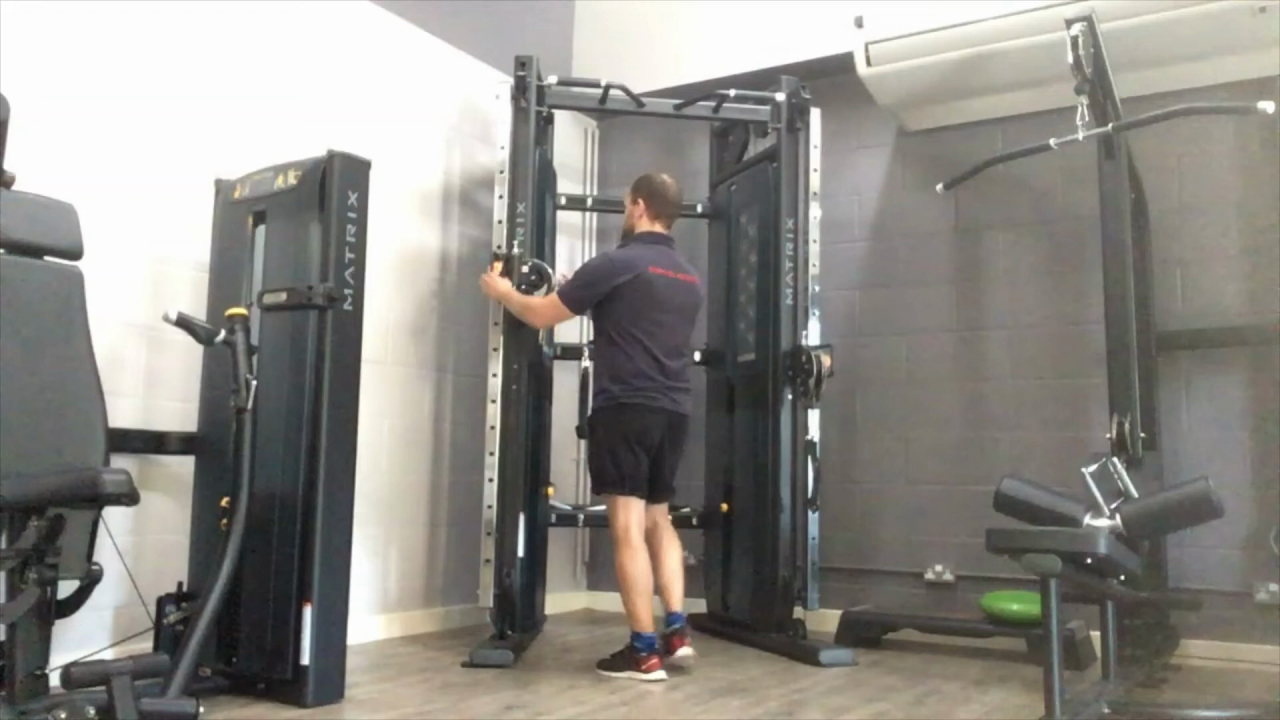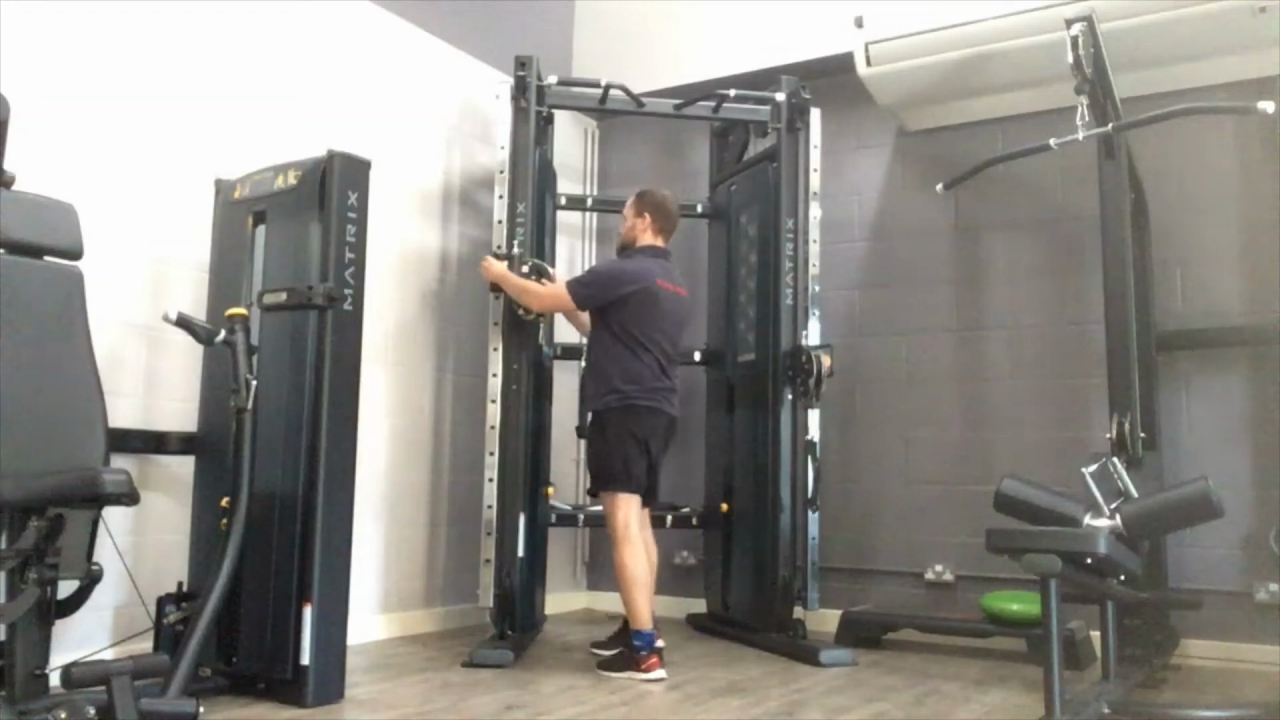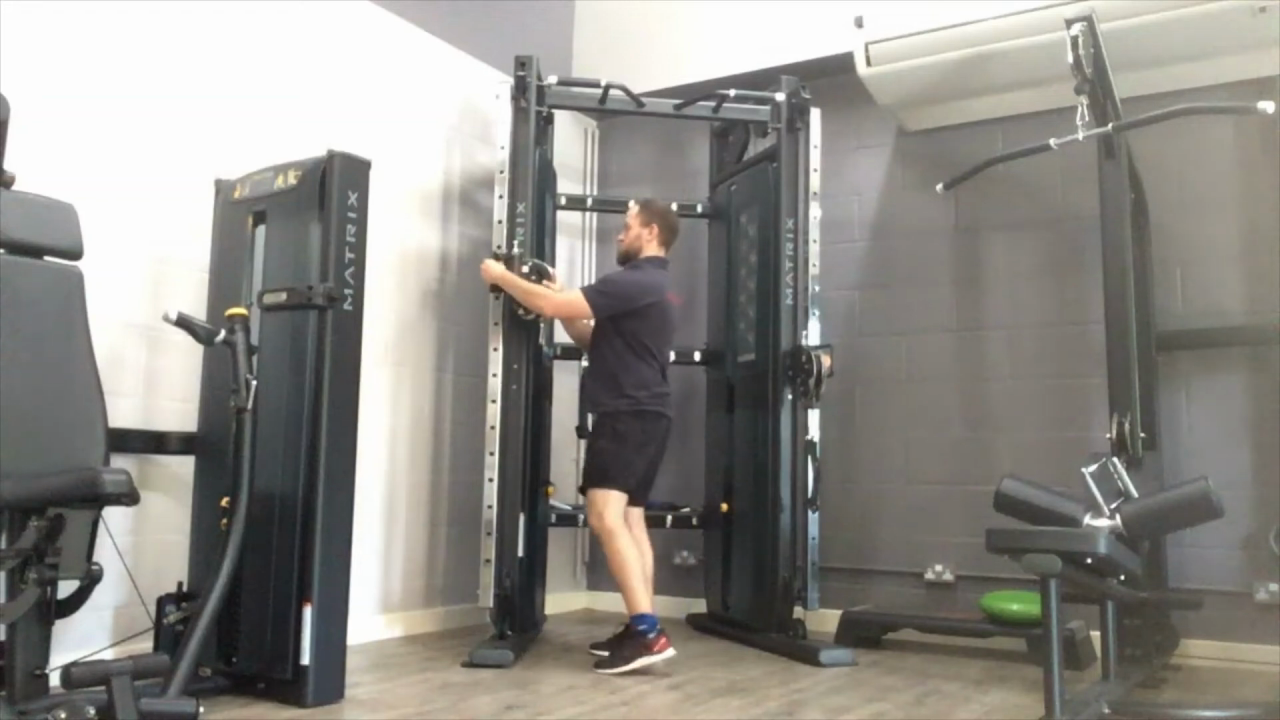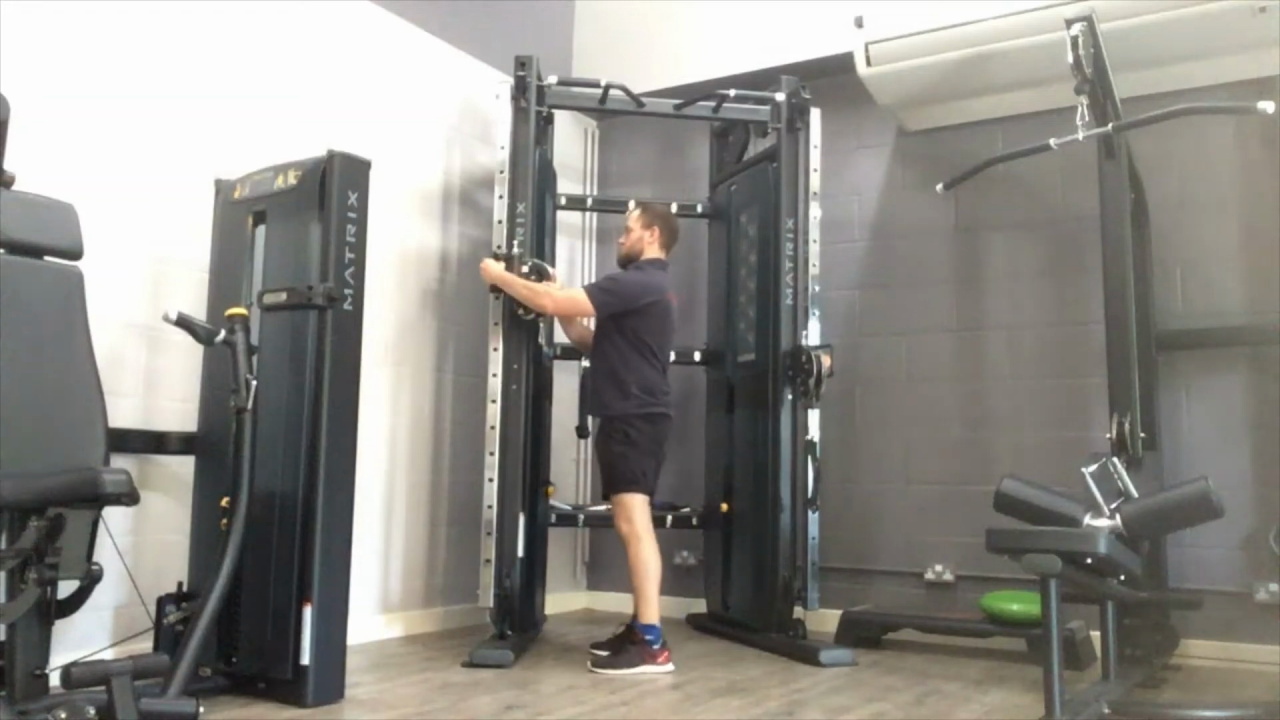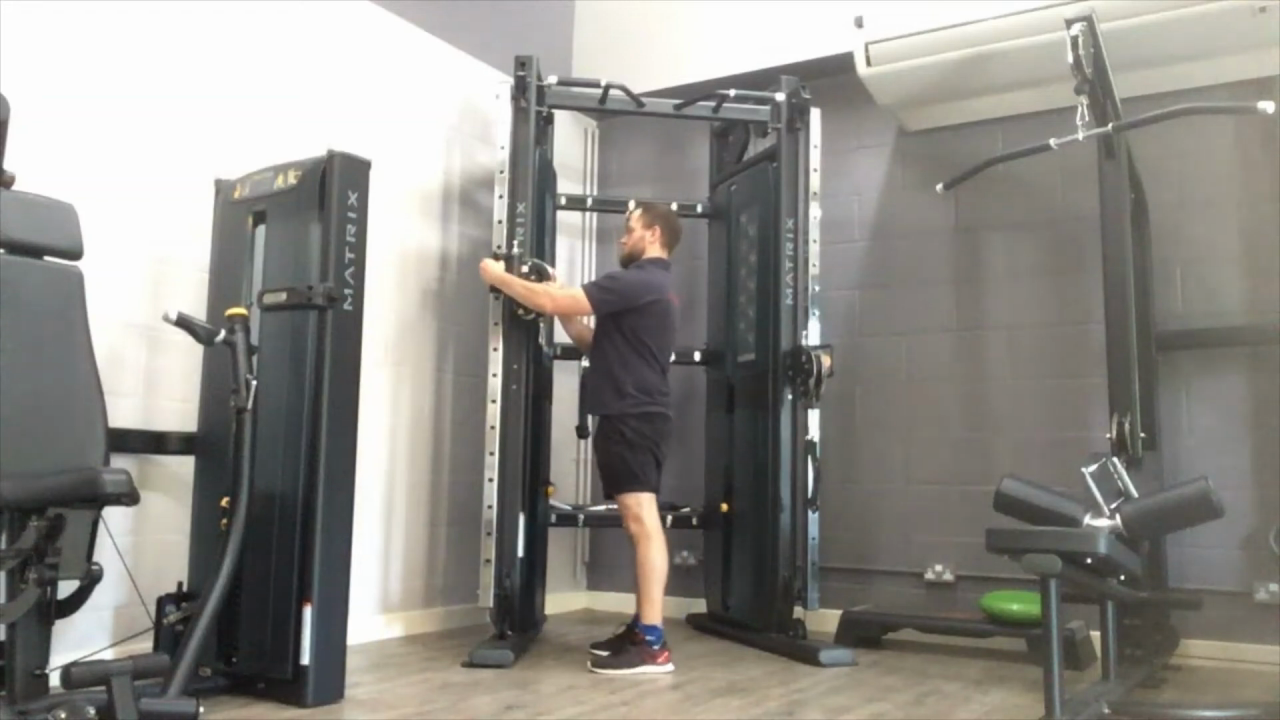
dt=0.3s
person 1, frame 1
left shoulder: (617, 264)
right shoulder: (690, 276)
left elbow: (541, 315)
left wrist: (502, 291)
left hip: (626, 409)
right hip: (673, 410)
left knee: (628, 527)
right knee: (658, 520)
left ankle: (645, 651)
right ankle: (675, 629)
person 1, frame 2
left shoulder: (623, 271)
right shoulder: (675, 286)
left elbow: (542, 301)
left wrist: (500, 275)
right wrist: (571, 303)
left hip: (624, 411)
right hip: (659, 412)
left knee: (624, 525)
right knee: (639, 522)
left ankle: (643, 650)
right ankle: (640, 628)
person 1, frame 3
left shoulder: (635, 283)
right shoulder: (650, 286)
left elbow: (553, 307)
right elbow: (595, 339)
left wrist: (501, 276)
right wrist: (560, 296)
left hip: (629, 416)
right hip: (640, 416)
left knee: (605, 516)
right knee: (629, 521)
left ankle: (649, 632)
right ankle: (641, 628)
person 1, frame 4
left shoulder: (638, 283)
right shoulder: (646, 287)
left elbow: (554, 304)
right elbow: (593, 342)
left wrist: (500, 276)
right wrist: (561, 303)
left hip: (634, 418)
right hip: (634, 417)
left knee: (632, 523)
right knee: (636, 522)
left ankle: (652, 644)
right ankle: (641, 629)
person 1, frame 5
left shoulder: (637, 281)
right shoulder: (650, 287)
left elbow: (552, 302)
right elbow: (596, 342)
left wrist: (499, 277)
right wrist: (562, 302)
left hip: (632, 416)
right hip: (633, 416)
left knee: (642, 522)
right knee: (640, 522)
left ankle: (652, 644)
right ankle: (642, 628)
